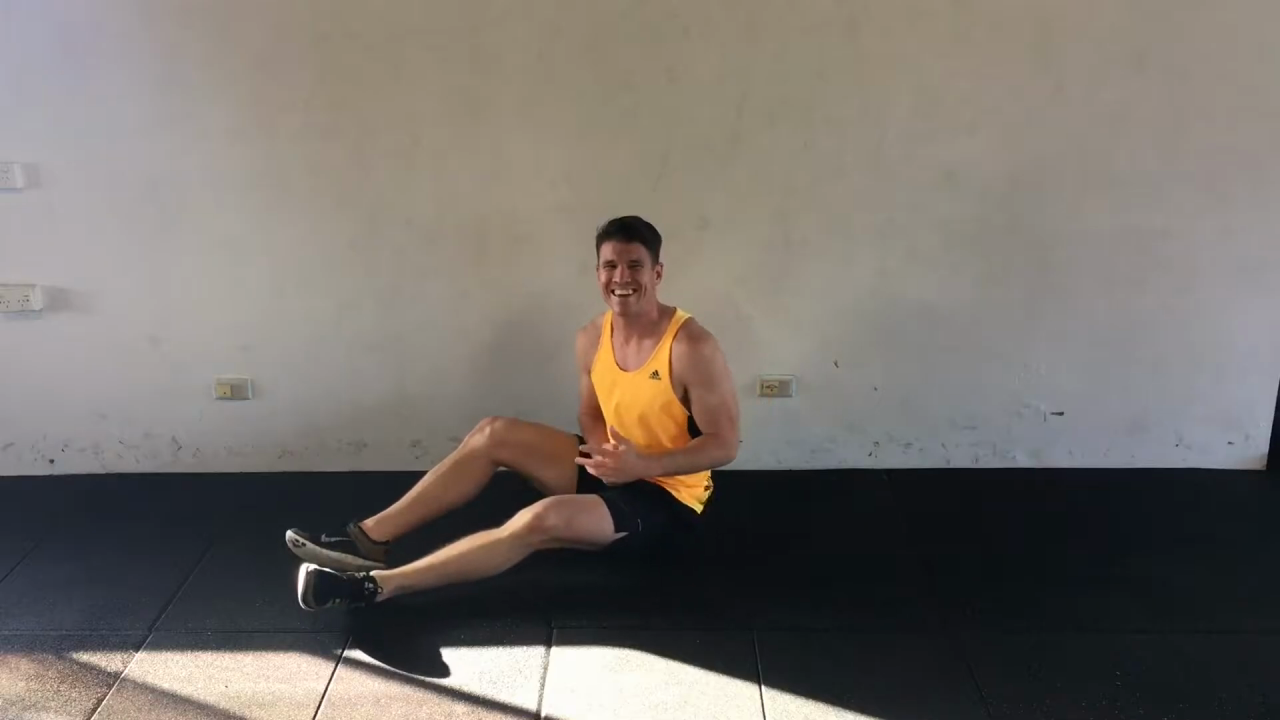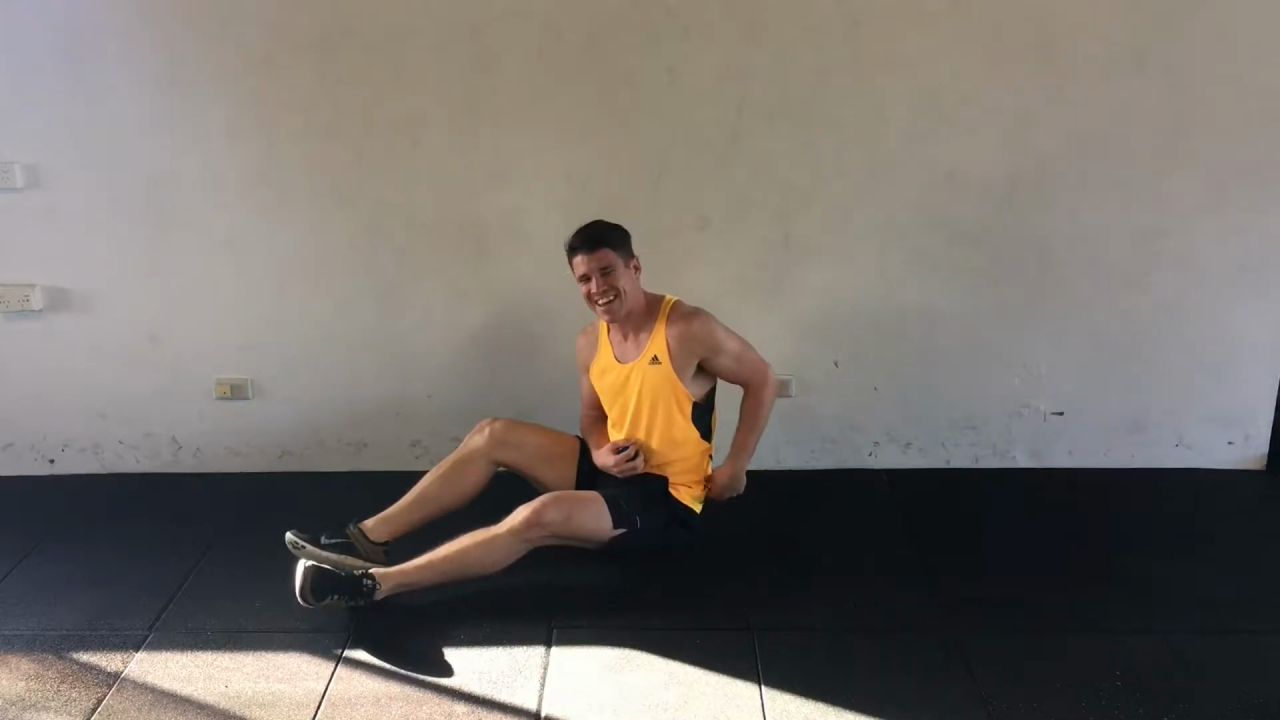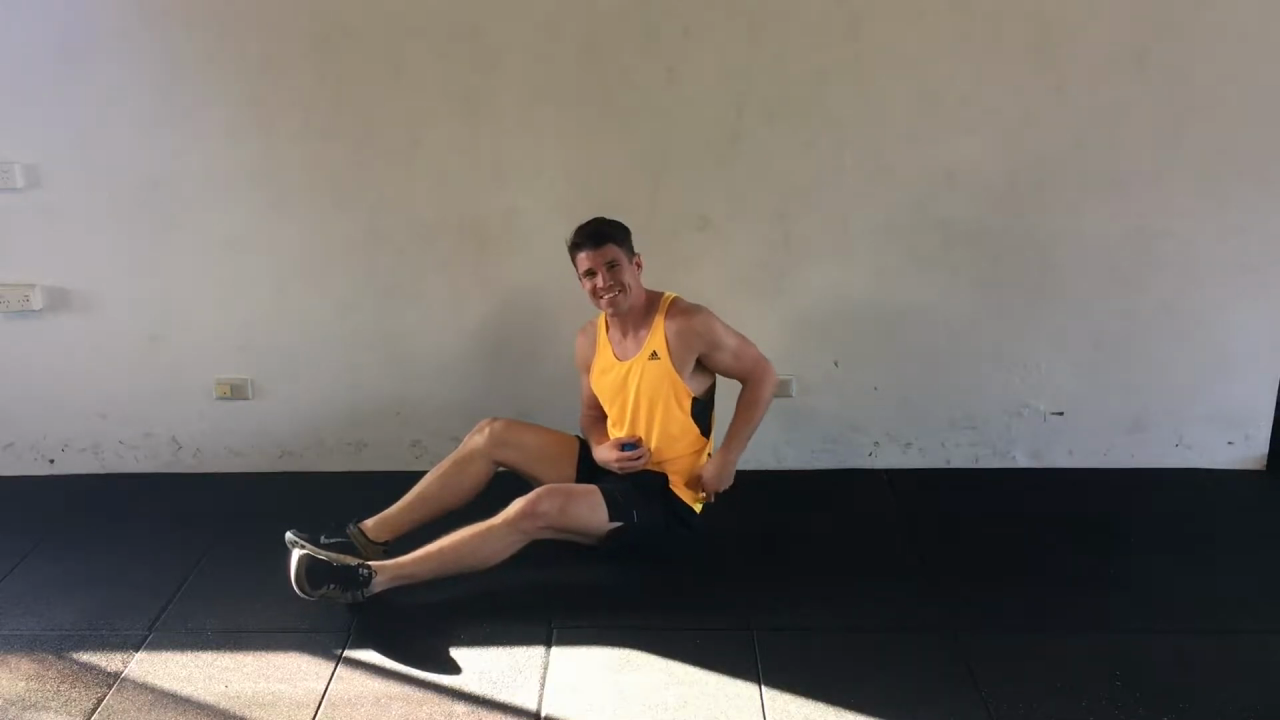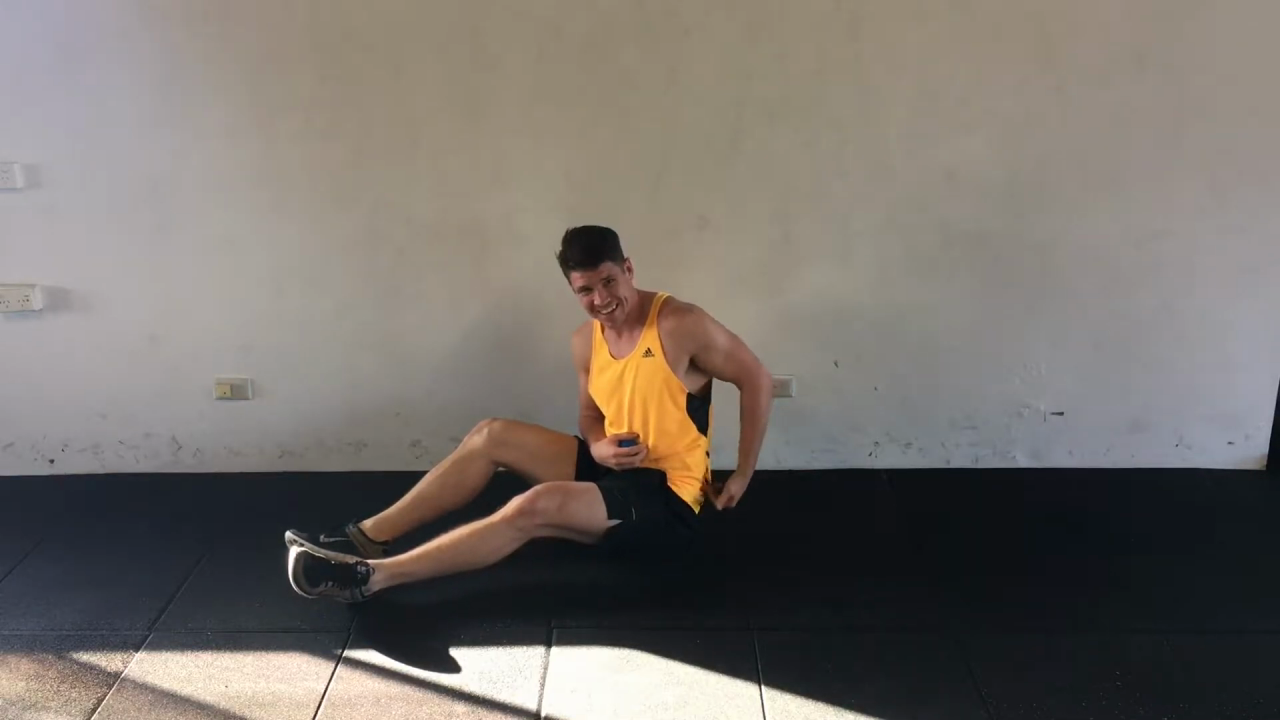
dt=1s
person 1, frame 1
left shoulder: (693, 347)
right shoulder: (591, 337)
left elbow: (725, 444)
left wrist: (643, 465)
right wrist: (605, 450)
left hip: (666, 498)
right hip: (617, 470)
left knee: (541, 521)
right knee: (493, 434)
left ankle: (376, 585)
right ankle: (370, 538)
person 1, frame 2
left shoulder: (689, 329)
right shoulder: (590, 342)
left elbow: (762, 382)
left wrist: (734, 467)
right wrist: (599, 452)
left hip: (666, 500)
right hip: (617, 469)
left knee: (542, 516)
right knee: (493, 435)
left ankle: (376, 582)
right ankle: (370, 536)
person 1, frame 3
left shoulder: (687, 325)
right shoulder: (589, 340)
left elbow: (761, 376)
left wrist: (726, 459)
right wrist: (600, 450)
left hip: (666, 498)
right hip: (615, 469)
left knee: (538, 508)
right knee: (493, 435)
left ankle: (373, 576)
right ankle: (369, 536)
person 1, frame 4
left shoulder: (681, 324)
right shoulder: (585, 341)
left elbow: (755, 379)
left wrist: (742, 475)
right wrist: (599, 447)
left hip: (665, 499)
right hip: (614, 469)
left knee: (537, 506)
right knee: (492, 435)
left ankle: (371, 576)
right ankle: (368, 536)
